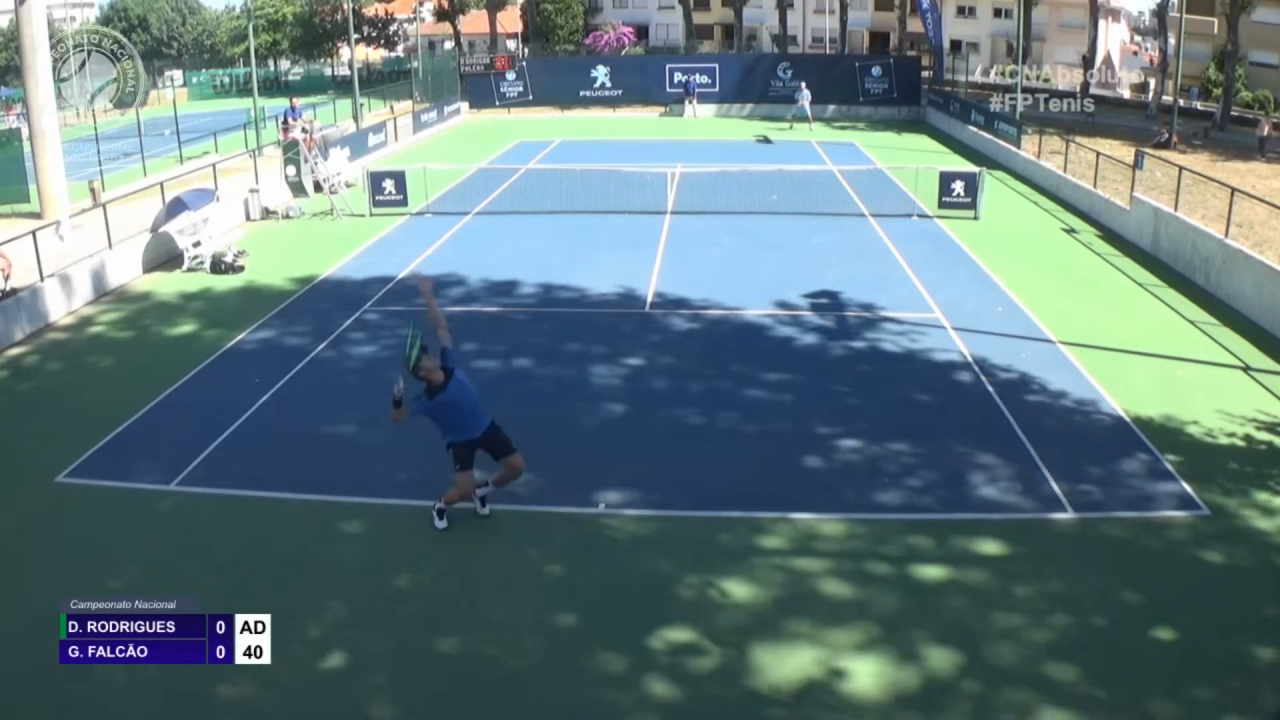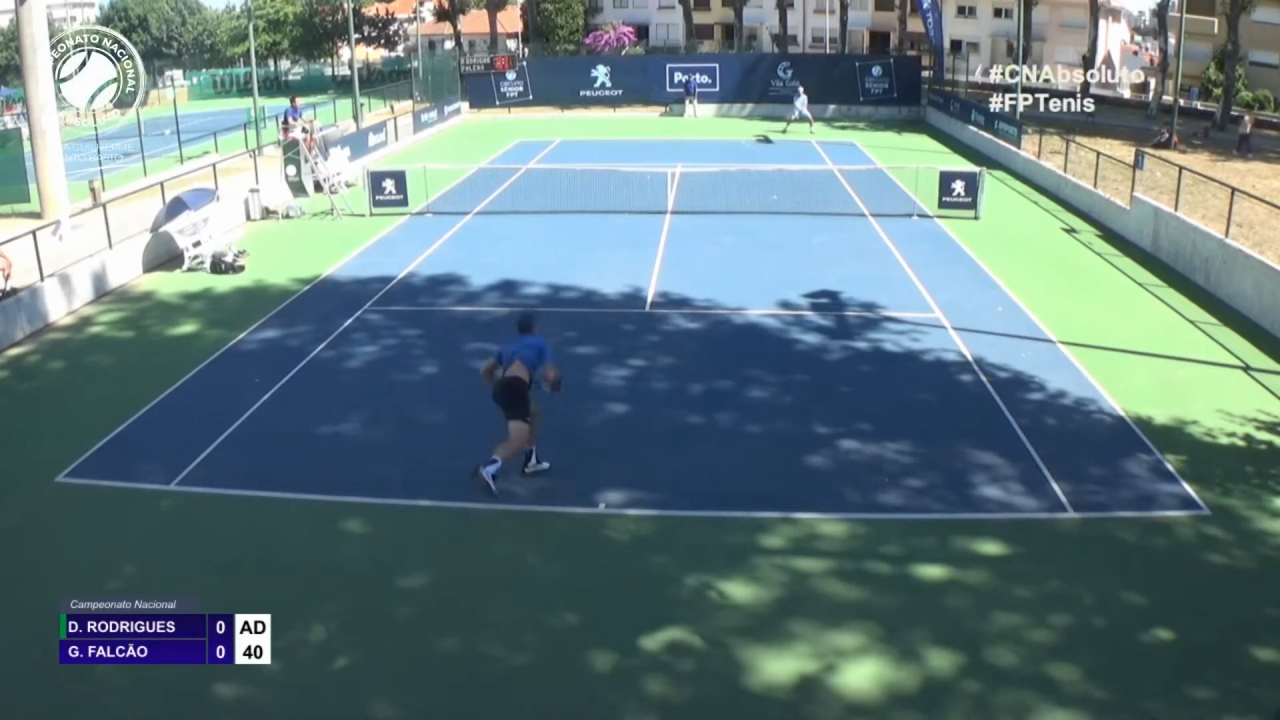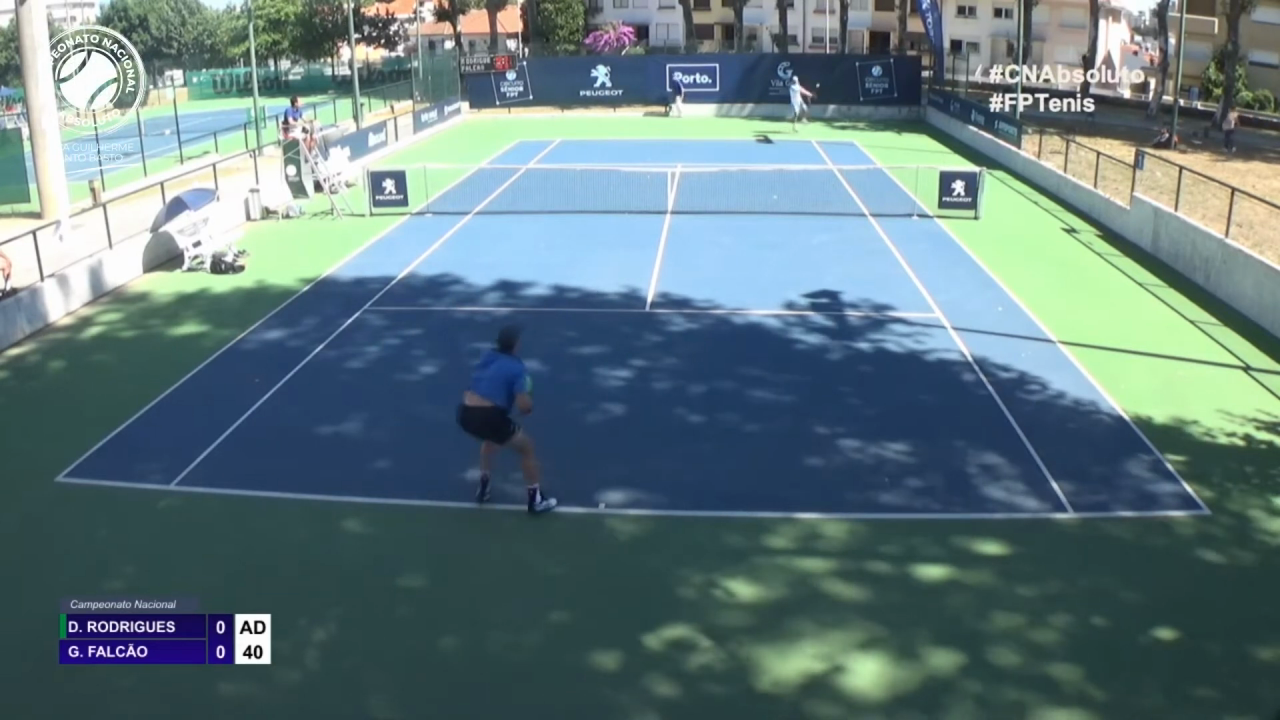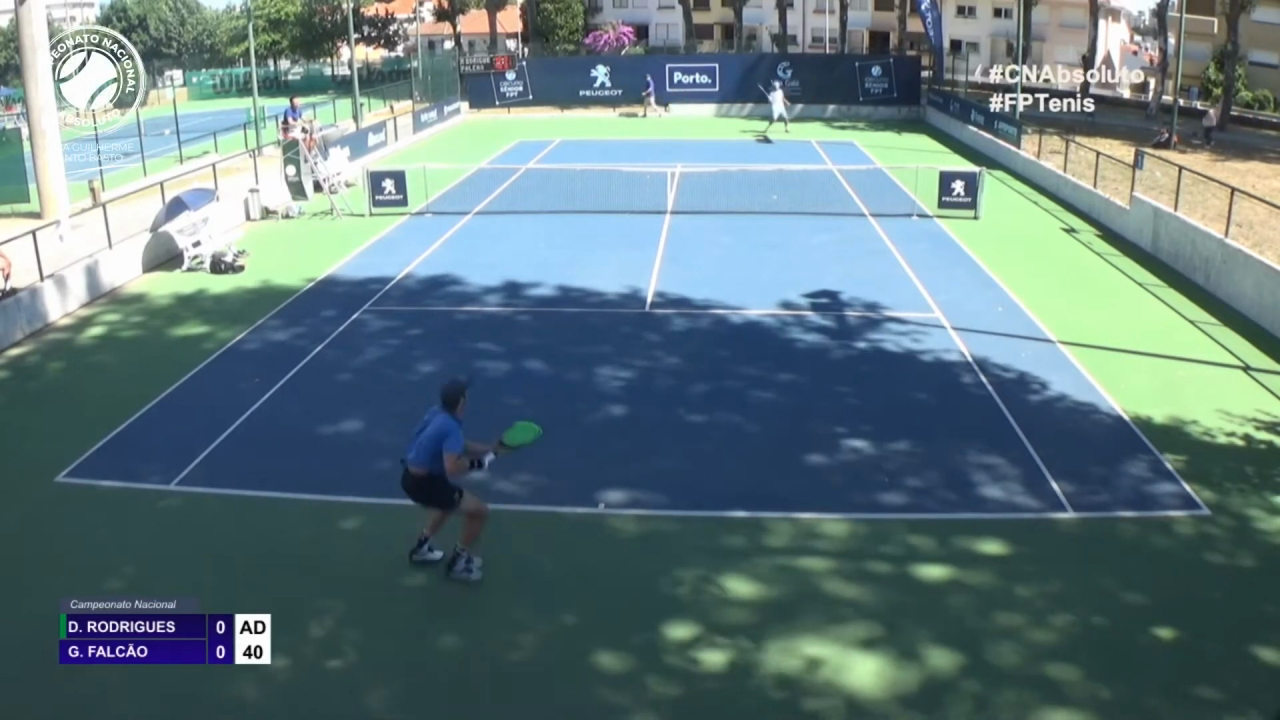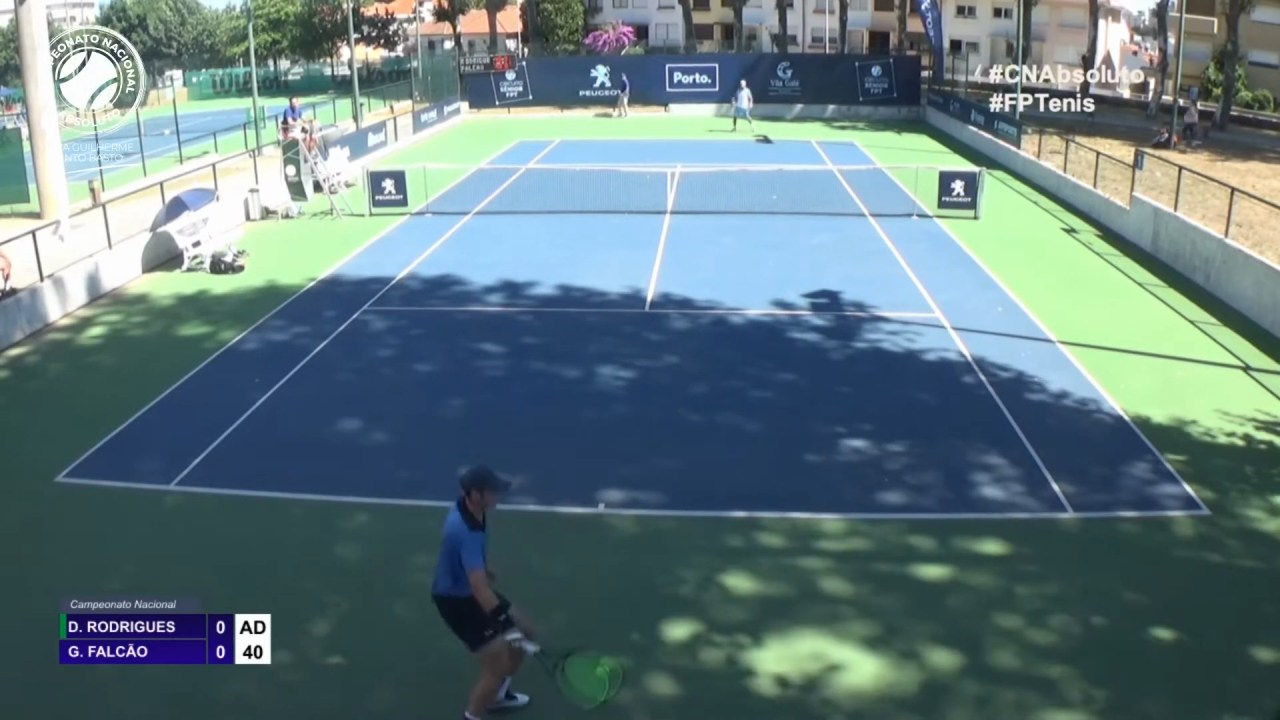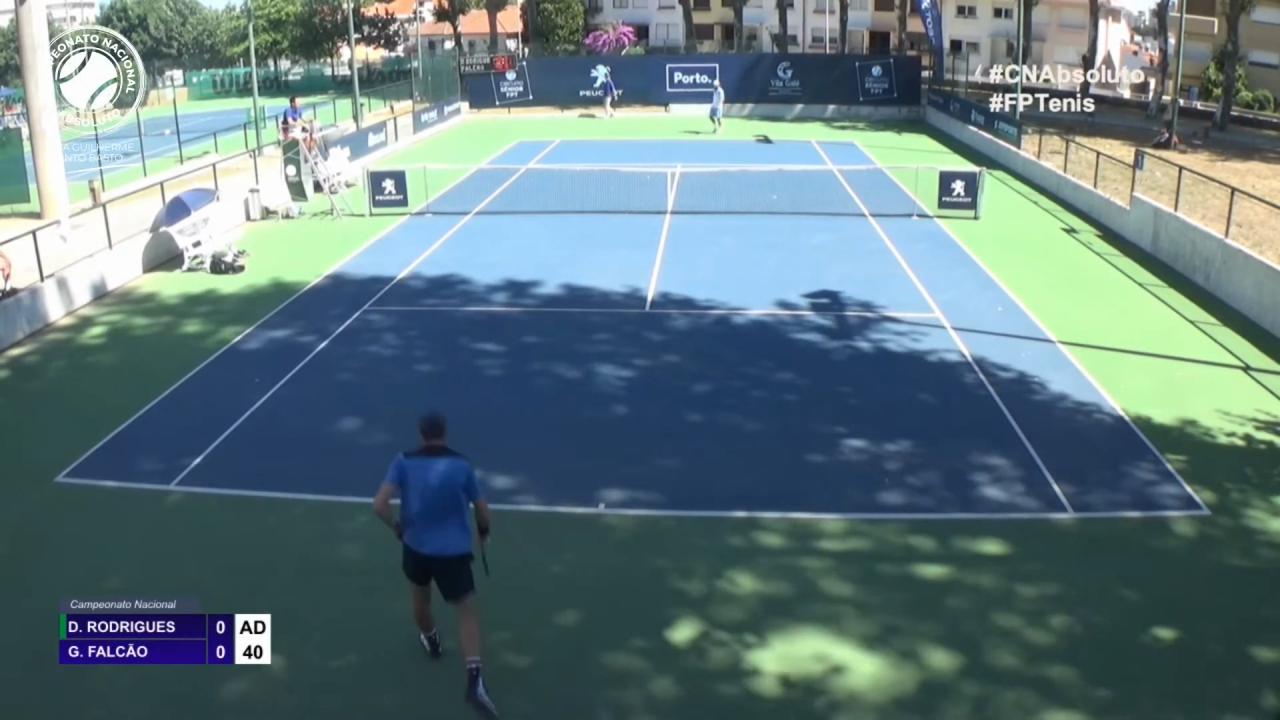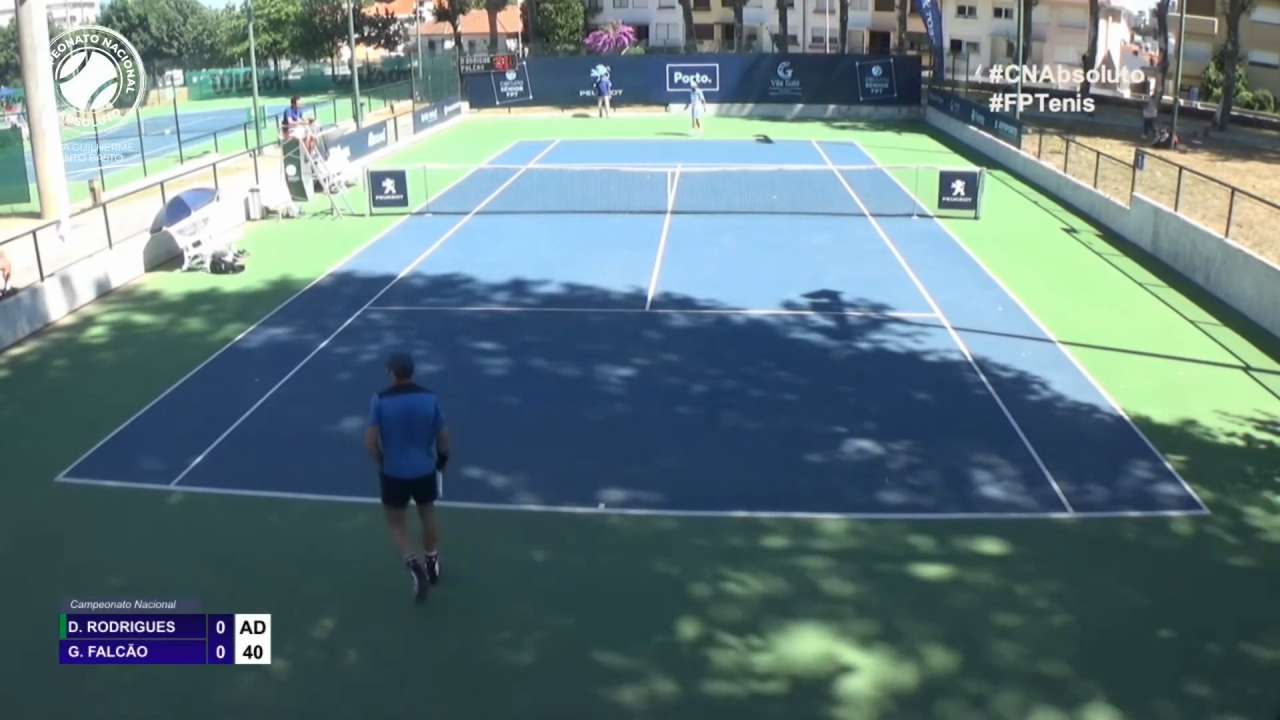
dt=0.7s
person 1, frame 1
left shoulder: (450, 368)
right shoulder: (425, 399)
left elbow: (440, 327)
right elbow: (398, 418)
left wrist: (428, 296)
right wrist: (397, 399)
left hip: (487, 428)
right hip: (462, 441)
left knee: (516, 467)
right knee: (463, 489)
left ankle: (484, 489)
right ankle: (440, 505)
person 1, frame 2
left shoulder: (509, 346)
right shoulder: (541, 344)
left elbow: (486, 371)
right elbow: (550, 377)
right wrist: (556, 385)
left hip: (503, 388)
right hip: (514, 388)
left knee: (533, 413)
right knee: (517, 441)
left ankle: (530, 460)
right ankle: (488, 469)
person 1, frame 3
left shoulder: (487, 357)
right shoulder: (516, 367)
right elbow: (523, 406)
right wrist: (527, 407)
left hip: (465, 413)
right hip: (488, 415)
left knee: (491, 439)
right knee: (526, 450)
left ankle: (484, 487)
right ankle: (535, 499)
person 1, frame 4
left shoulder: (436, 413)
right shoulder: (450, 427)
right elbow: (452, 468)
left wrist: (488, 450)
right wrist: (479, 462)
left hip: (411, 479)
right hip: (426, 482)
left knee: (447, 504)
right knee: (479, 511)
left ankle: (421, 548)
right ankle: (459, 561)
person 1, frame 5
left shoulder: (465, 507)
right shoulder: (468, 534)
right elbow: (478, 588)
right wrist: (505, 622)
left hip: (462, 591)
right hip: (456, 602)
left knee: (521, 633)
right knee: (497, 667)
left ankle: (498, 693)
person 1, frame 6
left shoulder: (404, 462)
right shoulder: (462, 466)
left elbow: (379, 505)
right elbow: (481, 510)
left wrist: (399, 529)
right wrist: (484, 532)
left hip: (416, 549)
right hip: (454, 553)
left knee: (421, 598)
right knee: (468, 615)
left ankle: (431, 640)
right ankle: (474, 680)
person 1, frame 7
left shoulder: (381, 402)
right shoulder: (429, 399)
left elbow: (370, 443)
right elbow: (444, 439)
left wrist: (381, 461)
right wrist: (442, 461)
left hip: (394, 474)
right hip: (424, 471)
left knee: (396, 524)
right knee: (427, 515)
left ankle: (417, 570)
right ankle: (432, 563)
